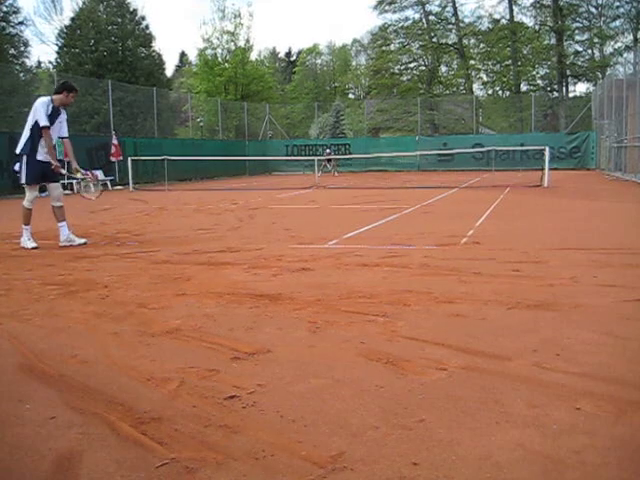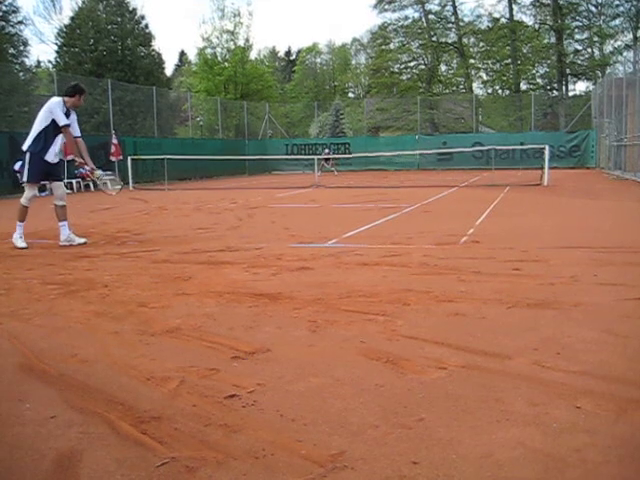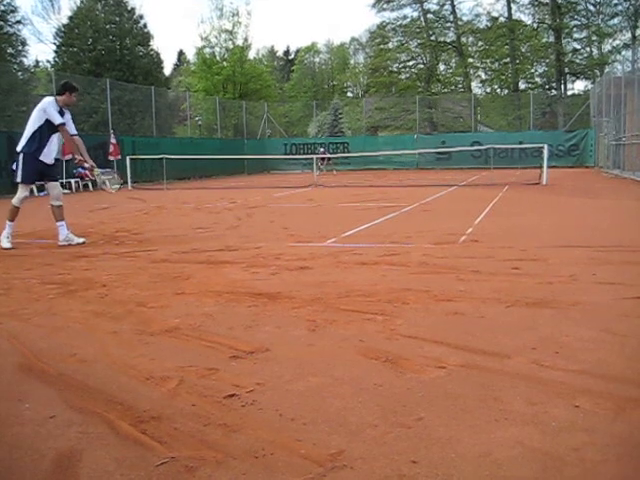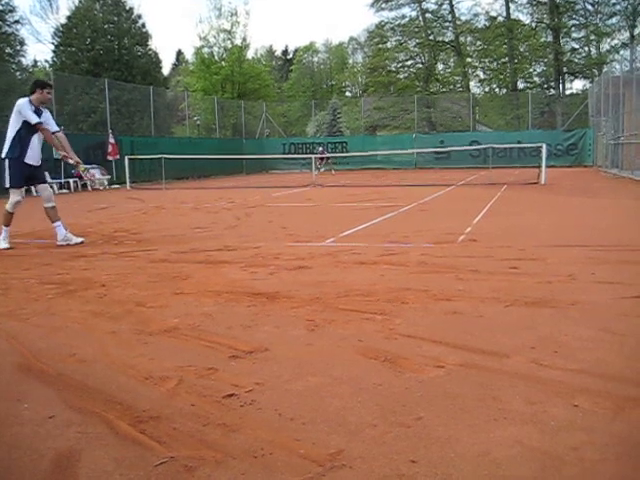
dt=0.3s
person 1, frame 1
left shoulder: (62, 113)
right shoulder: (42, 103)
left elbow: (65, 139)
right elbow: (45, 132)
left wrist: (73, 162)
right wrist: (53, 158)
left hip: (48, 158)
right hip: (31, 155)
left knee: (57, 194)
right knee: (31, 195)
left ankle: (65, 236)
right ankle: (26, 236)
person 1, frame 2
left shoulder: (72, 114)
right shoulder: (55, 103)
left elbow: (78, 139)
right elbow: (67, 133)
left wrist: (89, 162)
right wrist: (77, 157)
left hip: (53, 157)
right hip: (36, 153)
left knee: (60, 194)
right knee: (30, 193)
left ankle: (66, 235)
right ankle: (19, 233)
person 1, frame 3
left shoulder: (66, 113)
right shoulder: (48, 102)
left elbow: (75, 137)
right elbow: (64, 132)
left wrist: (88, 160)
right wrist: (77, 154)
left hip: (48, 158)
right hip: (30, 154)
left knee: (57, 194)
right knee: (22, 194)
left ankle: (64, 235)
person 1, frame 4
left shoulder: (44, 112)
right shoulder: (22, 104)
left elbow: (58, 134)
right elbow: (42, 129)
left wrist: (73, 156)
right wrist: (61, 150)
left hip: (34, 161)
right hip: (15, 159)
left knee: (48, 195)
right knee: (16, 198)
left ankle: (62, 235)
